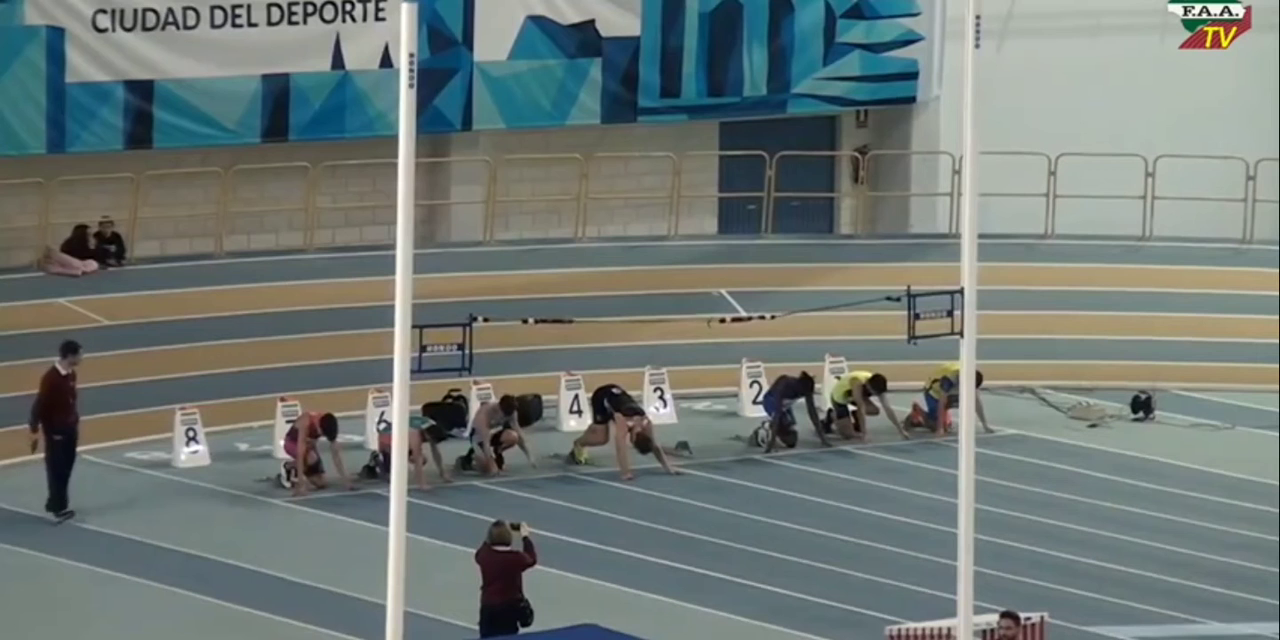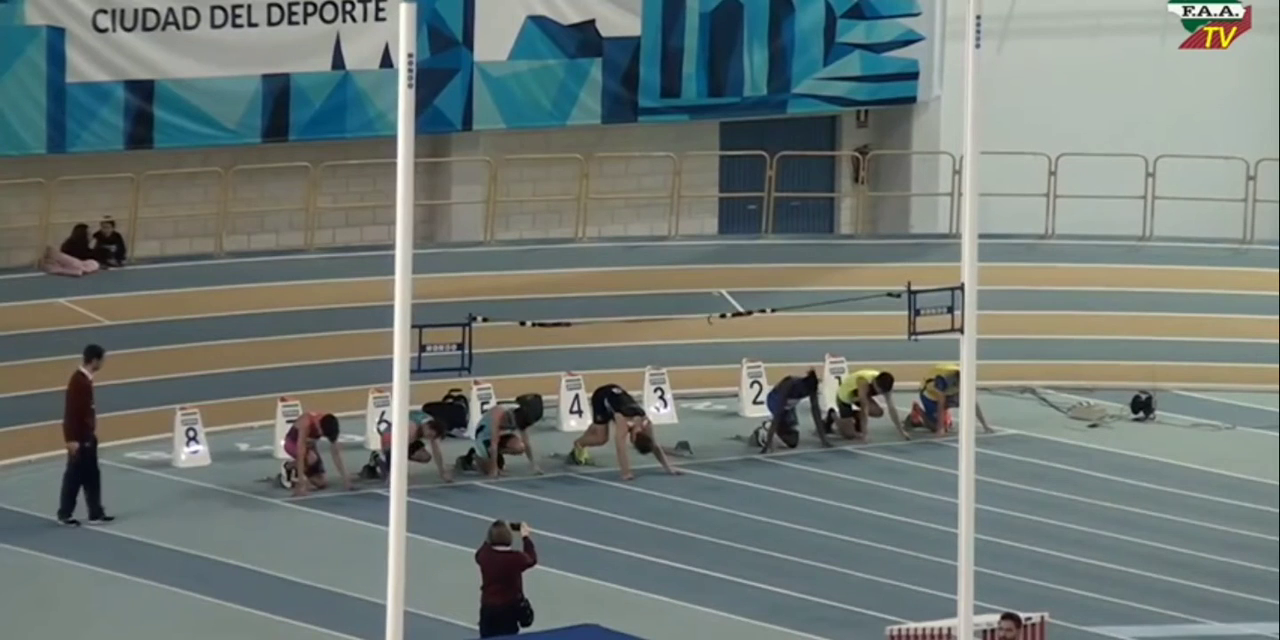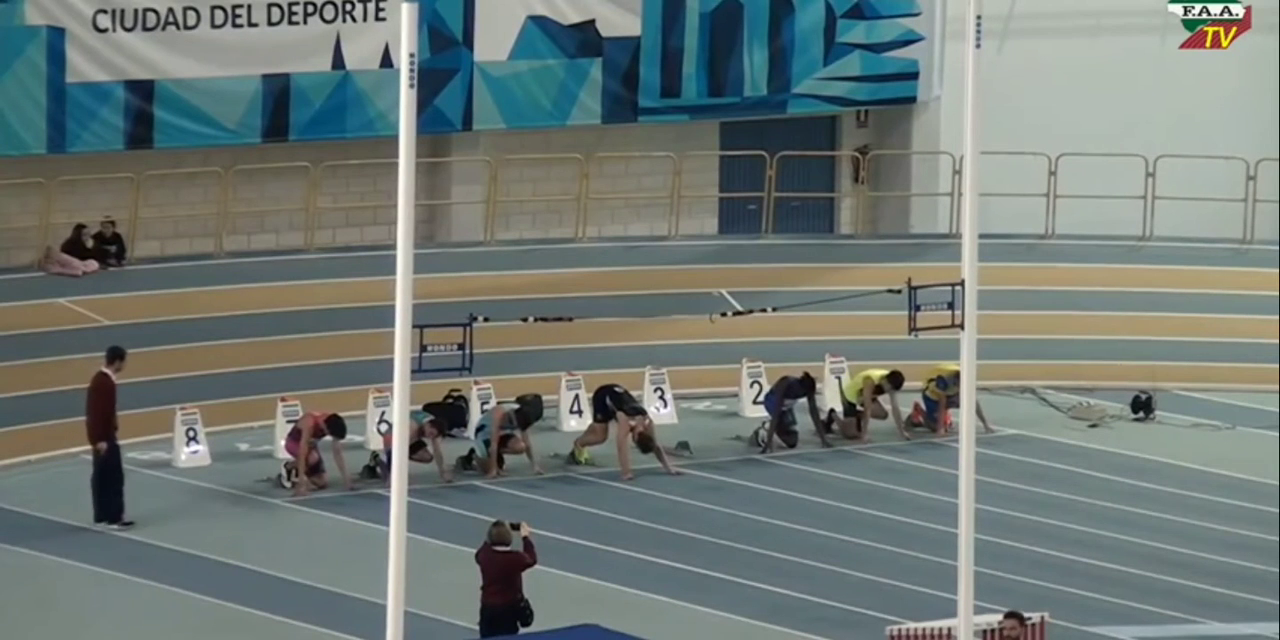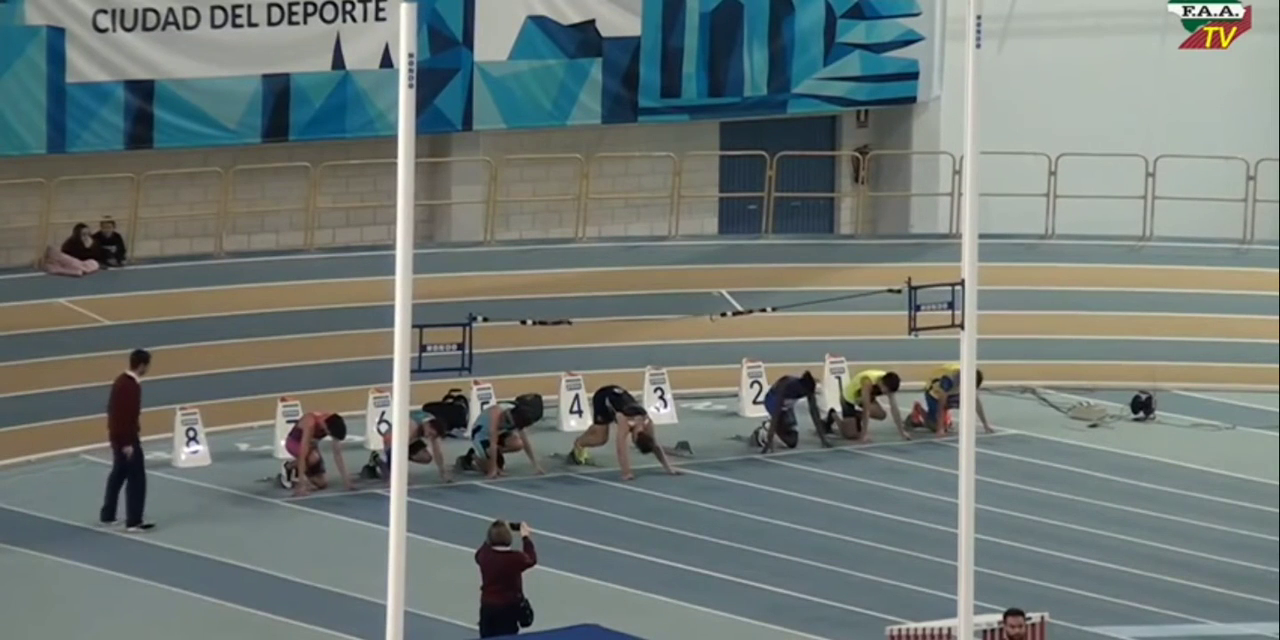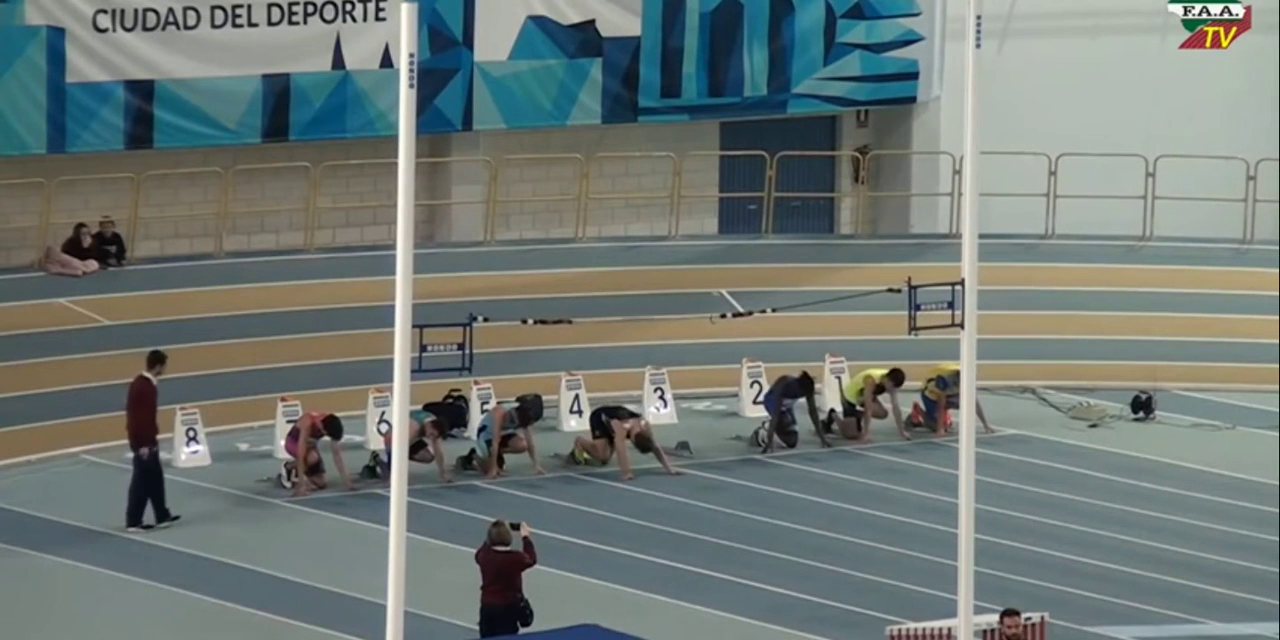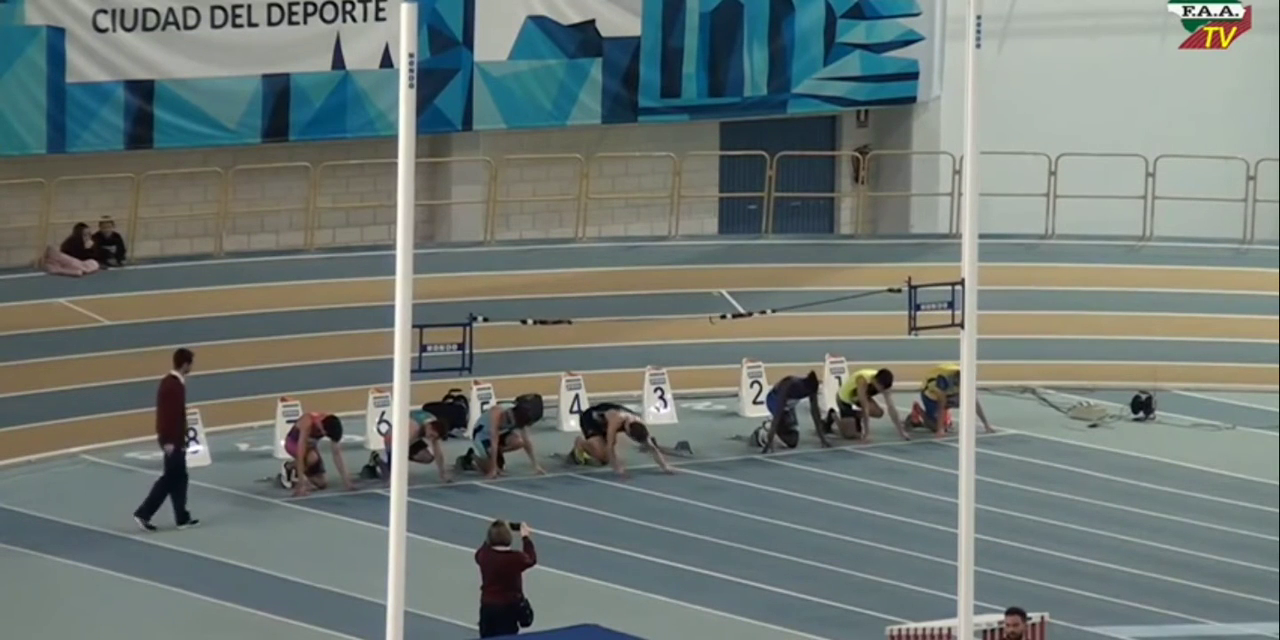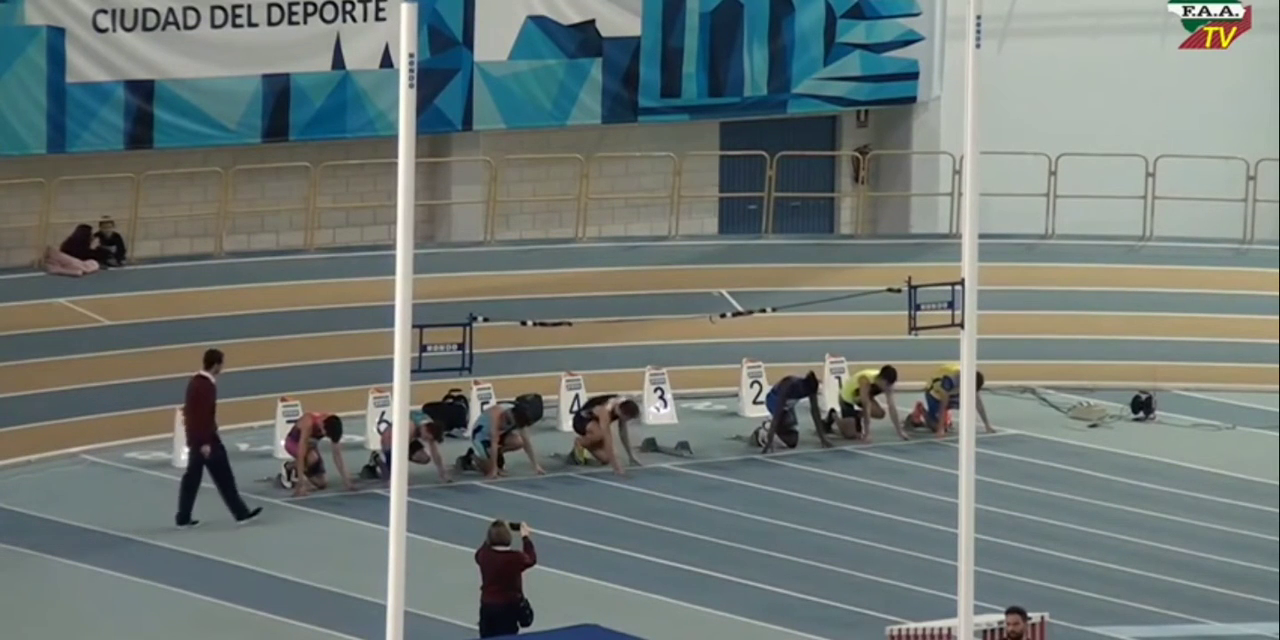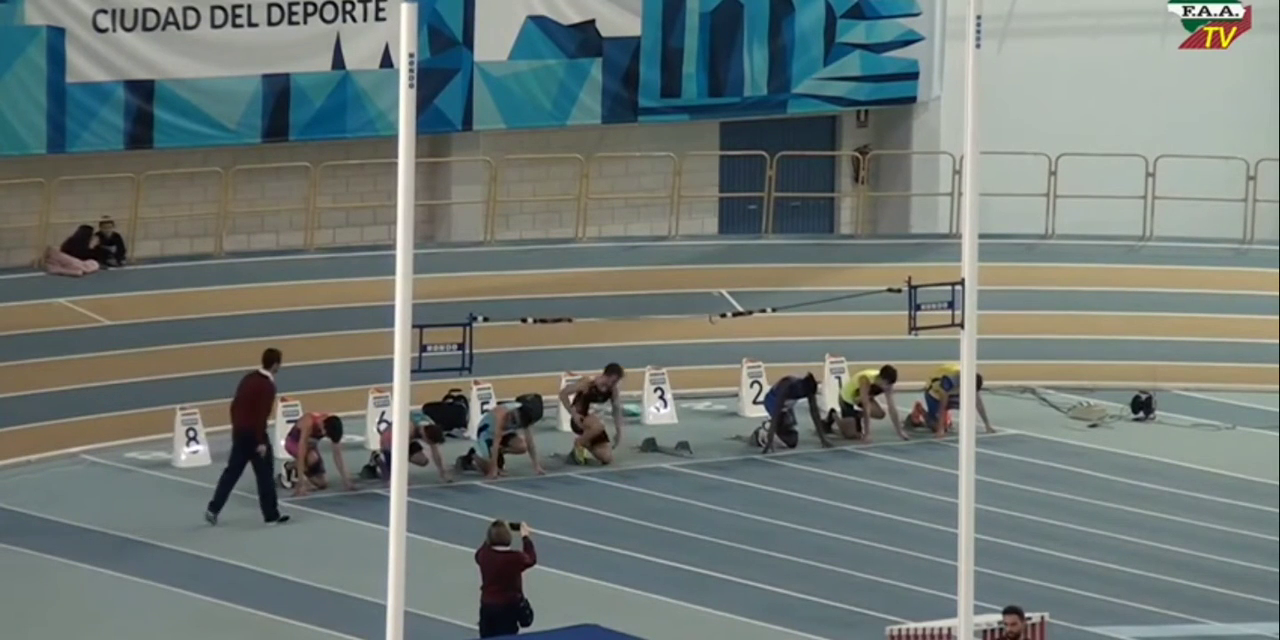
dt=0.5s
person 1, frame 1
left shoulder: (72, 375)
right shoulder: (50, 377)
right elbow: (39, 405)
left wrist: (76, 422)
right wrist: (34, 430)
left hip: (69, 428)
right hip: (55, 430)
left knee: (65, 468)
right knee: (57, 469)
left ankle: (54, 504)
right ankle: (58, 509)
person 1, frame 2
left shoulder: (86, 379)
right shoulder: (78, 381)
right elbow: (71, 412)
right wrist: (72, 439)
left hip: (87, 434)
right hip: (79, 437)
left knee: (92, 474)
right knee: (75, 475)
left ankle: (96, 513)
right ankle: (64, 514)
person 1, frame 3
left shoulder: (99, 378)
right shoulder: (106, 383)
right elbow: (102, 412)
right wrist: (101, 439)
left hip: (98, 435)
right hip: (104, 436)
left knee: (101, 475)
right knee: (114, 476)
left ankle: (101, 515)
right ankle: (114, 518)
person 1, frame 4
left shoulder: (121, 381)
right shoulder: (131, 386)
right elbow: (128, 416)
right wrist: (128, 443)
left hip: (117, 436)
right hip: (127, 438)
left knee: (118, 474)
right knee: (137, 479)
left ankle: (107, 514)
right ankle: (134, 521)
person 1, frame 5
left shoulder: (140, 382)
right shoulder: (146, 387)
right elbow: (143, 417)
right wrist: (143, 444)
left hip: (143, 438)
right hip: (144, 440)
left knee: (155, 476)
right knee: (142, 480)
left ankle: (162, 516)
right ankle: (133, 522)
person 1, frame 6
left shoulder: (170, 382)
right shoulder: (174, 386)
right elbow: (169, 414)
right wrist: (169, 441)
left hip: (175, 437)
right hip: (173, 439)
left knee: (178, 477)
right knee: (172, 478)
left ankle: (182, 517)
right ankle: (143, 513)
person 1, frame 7
left shoulder: (195, 382)
right shoulder: (207, 386)
right elbow: (204, 416)
right wrist: (205, 442)
left hip: (194, 436)
right hip: (206, 438)
left knee: (192, 477)
right knee: (224, 476)
left ankle: (183, 518)
right ankle: (242, 513)
person 1, frame 8
left shoulder: (248, 379)
right shoulder: (268, 386)
left elbow: (235, 405)
right elbow: (263, 415)
right wrist: (261, 442)
left hip: (240, 432)
right hip: (254, 434)
left knee: (232, 471)
right knee: (265, 475)
left ankle: (213, 508)
right ankle: (271, 515)
